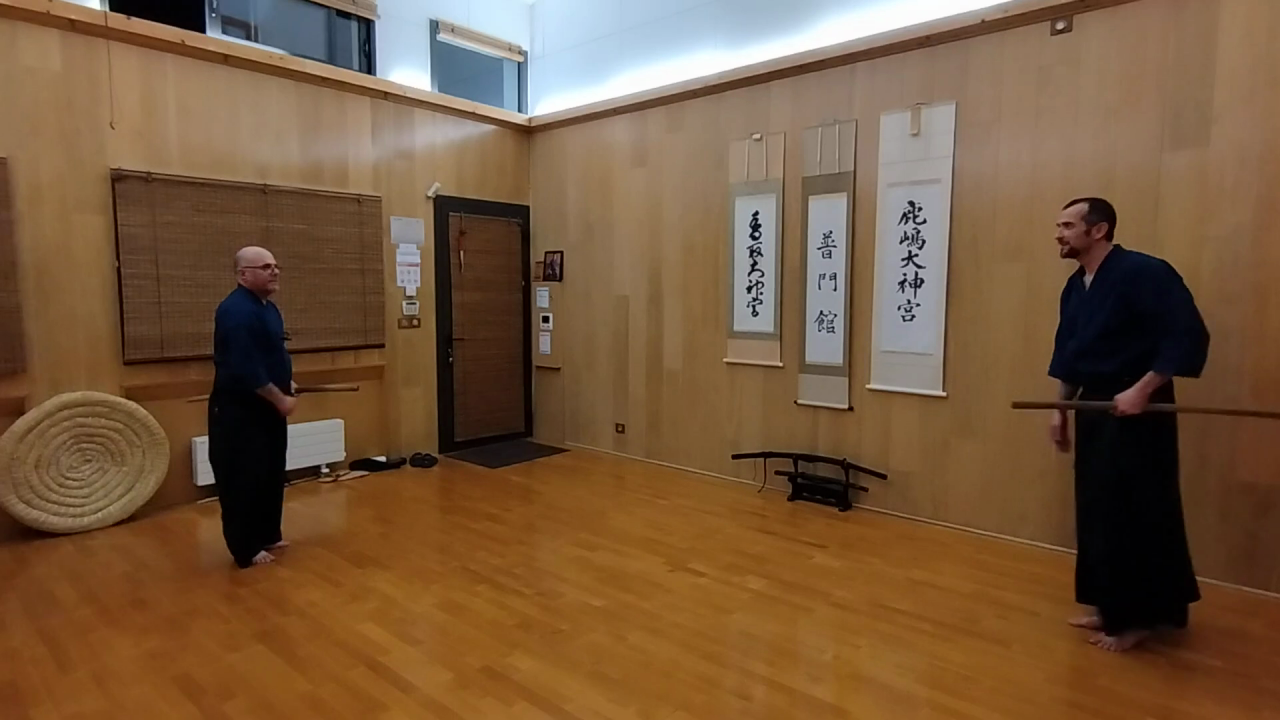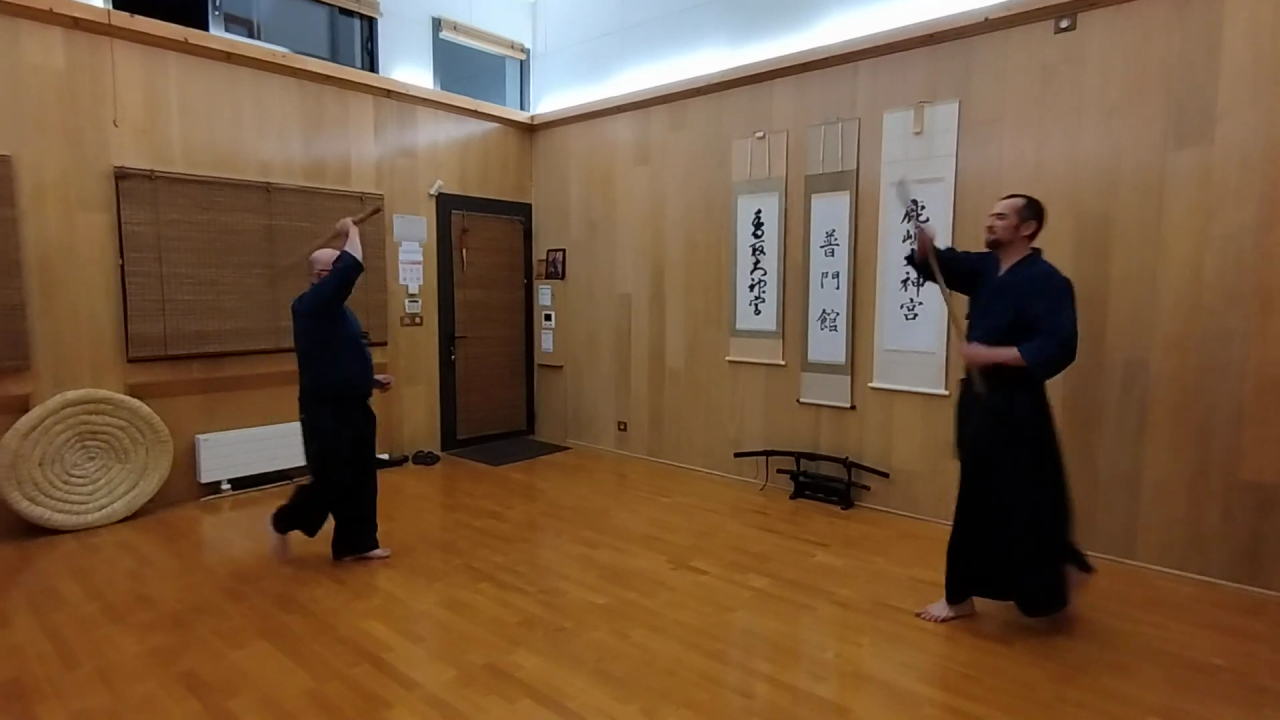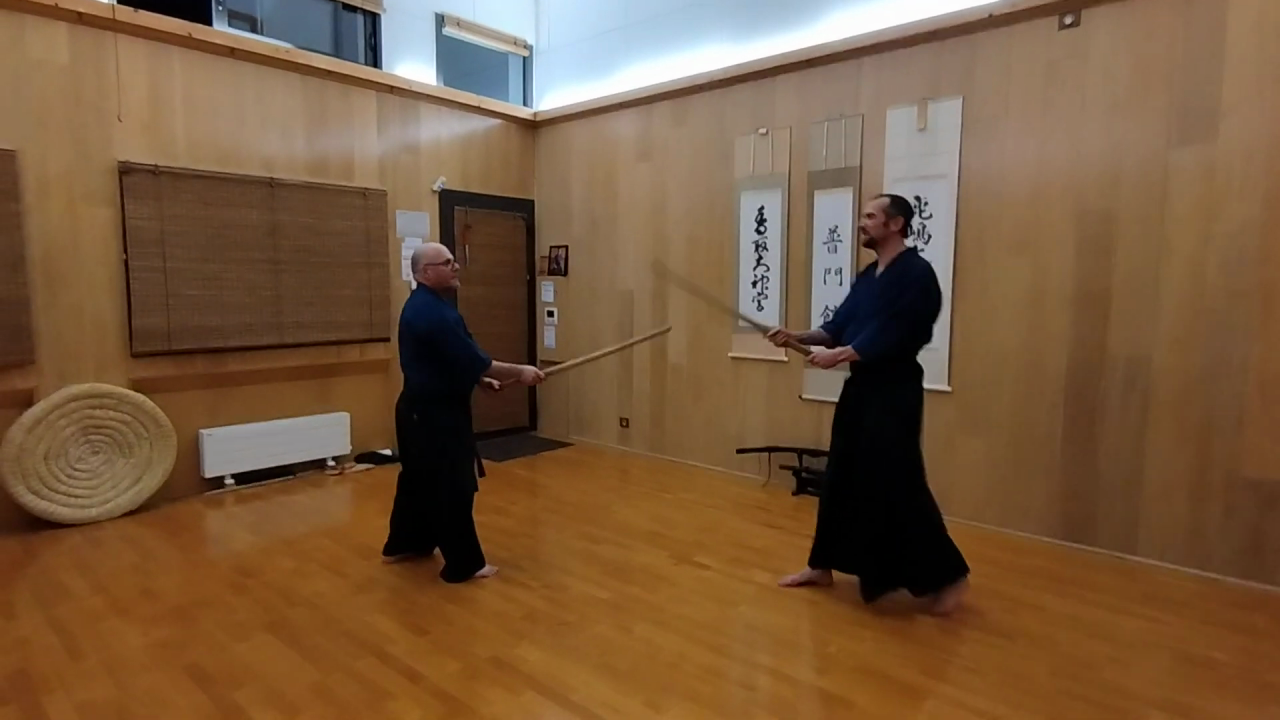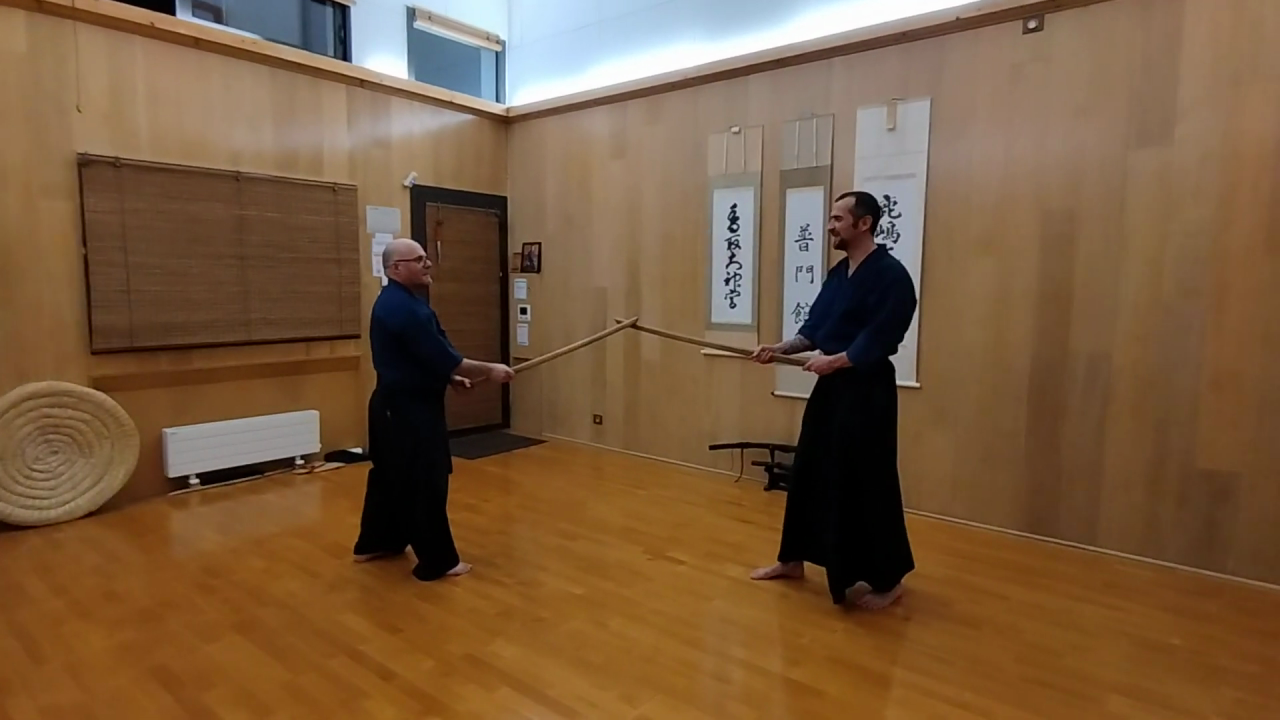
dt=1s
person 1, frame 1
left shoulder: (1145, 273)
right shoulder: (1075, 287)
left elbow: (1188, 338)
right elbow: (1068, 355)
left wrist: (1142, 389)
right wrist: (1061, 408)
left hip: (1137, 409)
right hip: (1096, 406)
left knee: (1130, 511)
right knee: (1097, 506)
left ankle: (1132, 618)
right ankle: (1110, 606)
person 1, frame 2
left shoulder: (1047, 282)
right shoulder: (983, 267)
left elbow: (1057, 349)
right elbow: (935, 264)
left wrist: (992, 354)
right wrist: (924, 249)
left hip: (1012, 403)
right hip: (980, 395)
left knee: (987, 499)
right knee: (987, 497)
left ankle: (960, 596)
right ankle: (1058, 573)
person 1, frame 3
left shoulder: (916, 274)
right shoulder: (868, 276)
left elbow: (890, 335)
right elbow: (839, 327)
left wrist: (838, 355)
right wrist: (798, 336)
left hip: (894, 390)
right hip: (861, 387)
left knee: (897, 484)
right knee: (842, 478)
left ankle: (946, 577)
right ankle: (822, 565)
person 1, frame 4
left shoulder: (890, 275)
right shoulder: (838, 273)
left elbow: (882, 339)
right elbow: (815, 328)
left wrist: (835, 359)
right wrist: (780, 348)
left hip: (867, 390)
right hip: (831, 387)
left knee: (868, 483)
right knee: (808, 472)
left ankle: (887, 579)
right ankle: (793, 559)
person 2, frame 1
left shoulder: (266, 307)
right shoulder: (237, 311)
right elbow: (244, 369)
left wrist: (283, 385)
right wrist: (280, 399)
left hip: (265, 406)
right hip: (238, 410)
left knee: (271, 474)
right knee: (243, 479)
left ankle: (266, 535)
right ankle: (246, 548)
person 2, frame 2
left shoulder: (335, 309)
right shoulder: (312, 305)
right elbow: (349, 268)
left wrist: (372, 379)
right wrist: (352, 232)
left hip: (352, 407)
right hip: (327, 411)
left knee: (361, 477)
right knee: (334, 480)
left ankle: (358, 543)
right ankle: (284, 523)
person 2, frame 3
left shoulder: (424, 305)
right shoulder: (431, 312)
right elbow: (468, 359)
left wrist: (480, 379)
right wrist: (518, 372)
left hip: (423, 408)
right hip: (434, 413)
left knee: (419, 480)
right knee: (452, 487)
left ankle: (403, 544)
right ankle: (463, 564)
person 2, frame 4
left shoulder: (393, 302)
right shoulder: (406, 308)
right elbow: (442, 357)
left wrist: (449, 377)
right wrist: (489, 370)
left hip: (395, 404)
right hip: (409, 410)
left knee: (391, 475)
right knee: (426, 483)
left ankle: (375, 542)
right ankle: (437, 560)
